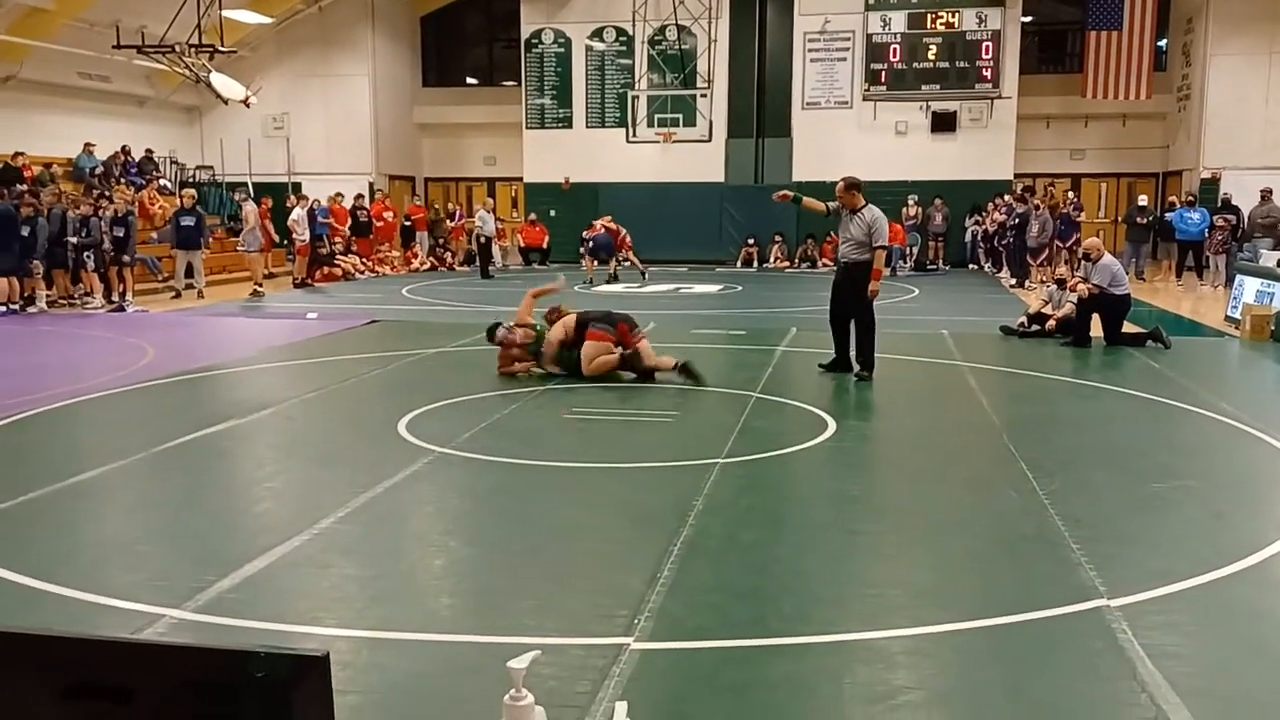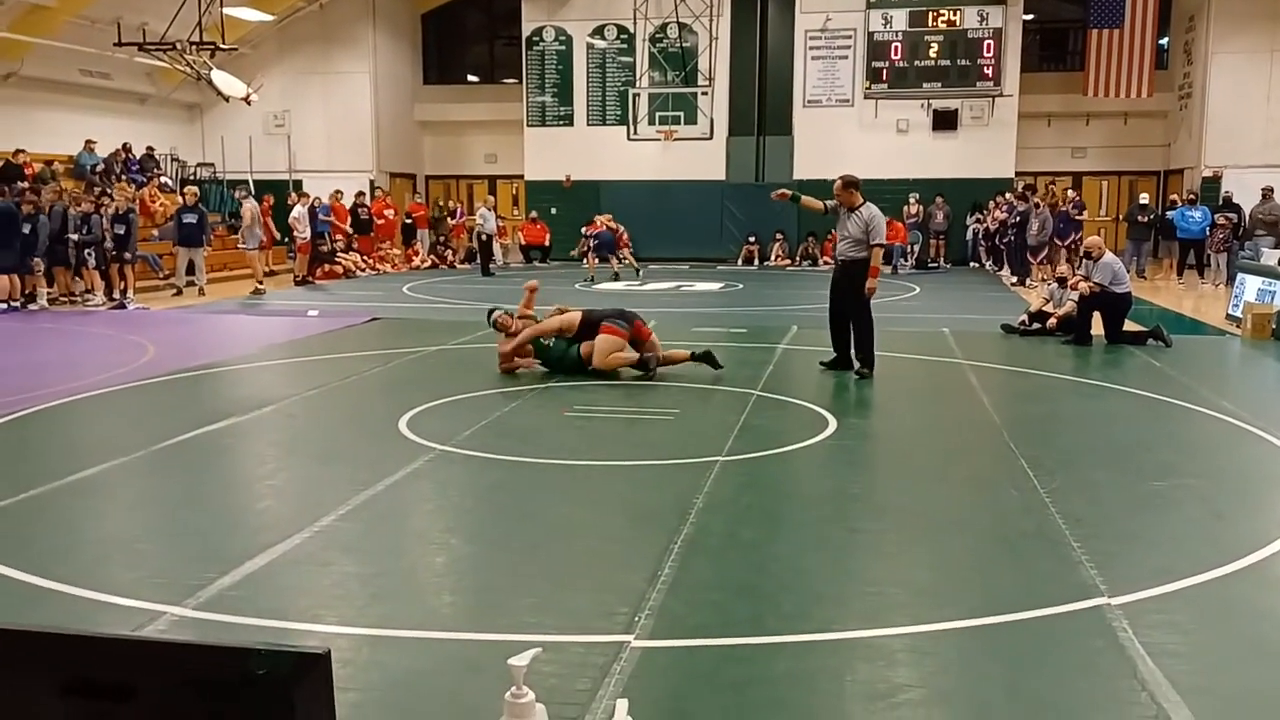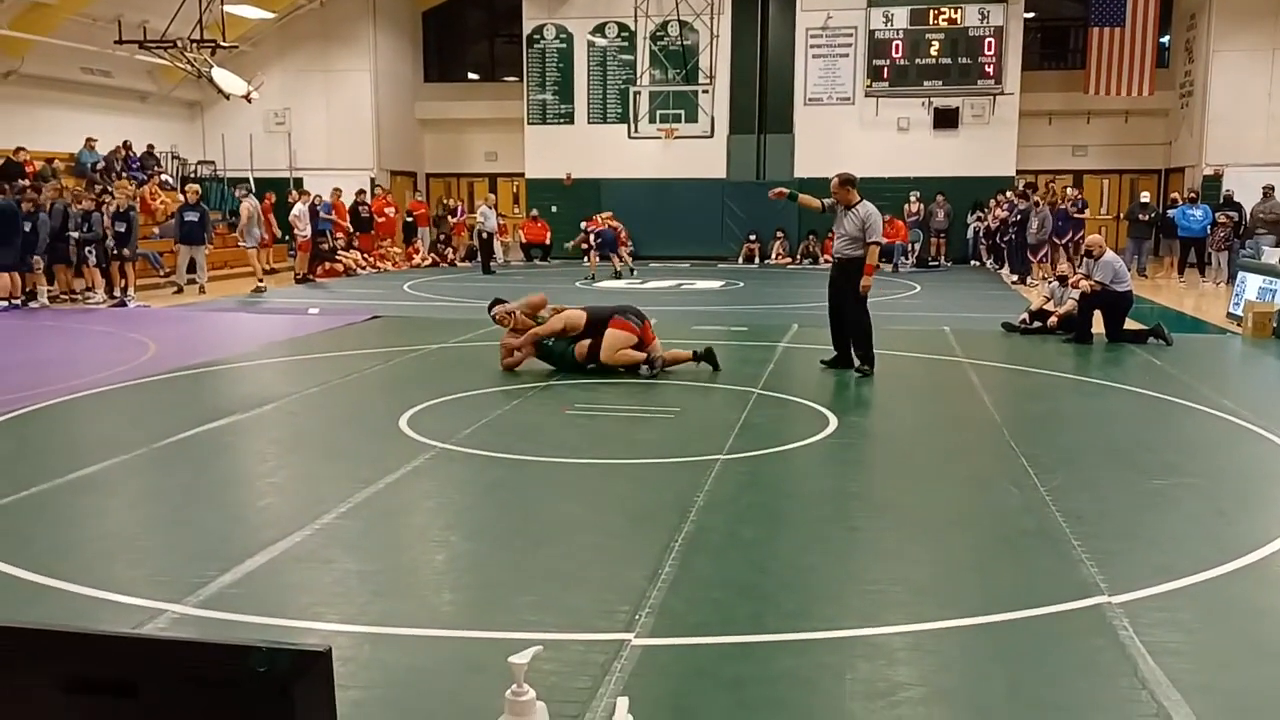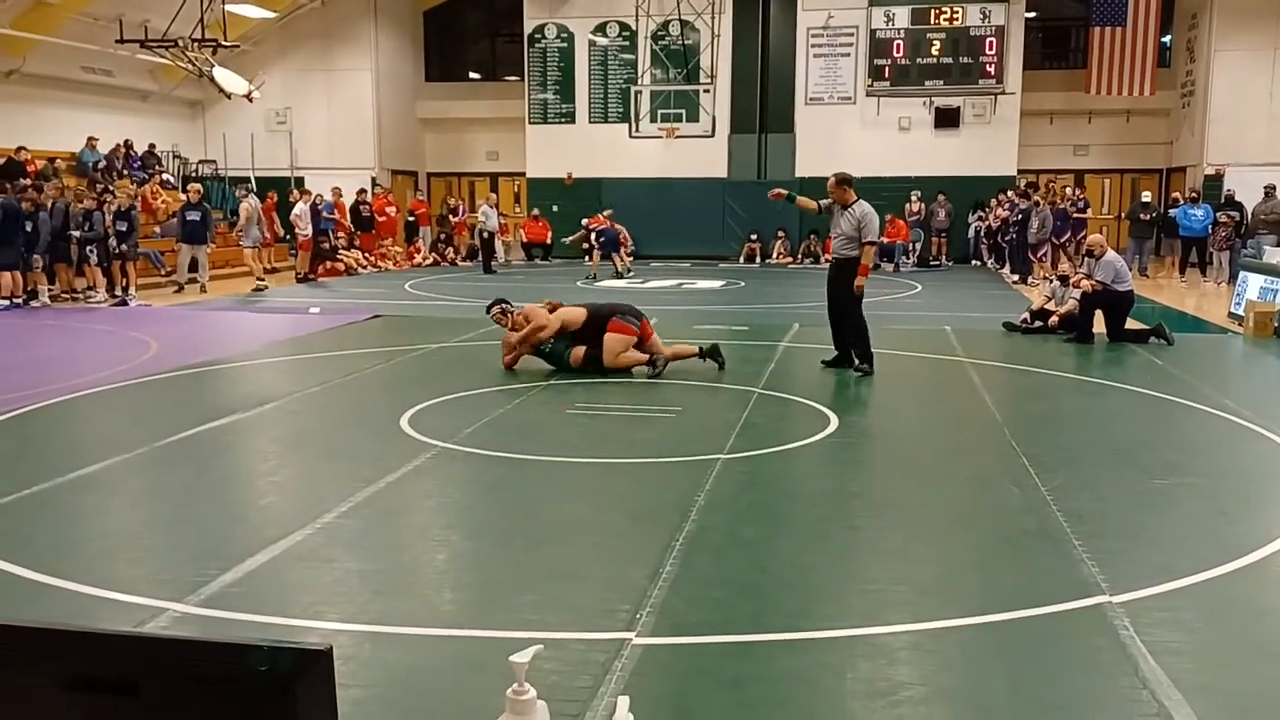
dt=0.1s
person 1, frame 1
left shoulder: (558, 326)
right shoulder: (574, 317)
left elbow: (552, 341)
left wrist: (549, 364)
left hip: (602, 324)
right hip: (626, 321)
left knee: (589, 370)
right knee: (652, 360)
left ankle: (626, 357)
right ankle: (679, 366)
person 1, frame 2
left shoulder: (560, 321)
right shoulder: (571, 316)
left elbow: (532, 330)
left wrist: (511, 346)
left hip: (618, 322)
right hip: (631, 319)
left knee: (601, 364)
right knee: (660, 358)
left ankle: (642, 358)
right ankle: (699, 355)
person 1, frame 3
left shoulder: (561, 320)
right shoulder: (571, 315)
left elbow: (536, 333)
left wrist: (517, 343)
left hip: (625, 318)
right hip: (635, 318)
left knee: (608, 358)
right knee: (661, 359)
left ankle: (648, 359)
right ankle: (700, 354)
person 1, frame 4
left shoulder: (560, 317)
right shoulder: (563, 312)
left elbow: (543, 335)
left wrist: (518, 340)
left hip: (622, 319)
right hip: (630, 316)
left knee: (612, 360)
right knee: (664, 353)
left ankle: (651, 360)
right ankle: (706, 351)
person 2, frame 1
left shoulder: (875, 217)
right shoulder: (842, 209)
left elbow: (880, 250)
right elbow: (819, 207)
left wrist: (875, 280)
right wrist: (794, 197)
left hip: (861, 272)
right hip: (843, 270)
left knee: (863, 320)
right knee: (837, 317)
left ankle: (866, 366)
right ankle: (842, 360)
person 2, frame 2
left shoulder: (872, 215)
right shoulder: (840, 208)
left elbow: (877, 248)
right elbow: (818, 205)
left wrist: (873, 278)
right wrist: (792, 196)
left hip: (859, 270)
right hip: (841, 269)
left knee: (861, 317)
right knee: (837, 316)
left ankle: (866, 363)
right ankle: (843, 358)
person 2, frame 3
left shoulder: (869, 212)
right shoulder: (837, 206)
left elbow: (874, 246)
right elbow: (815, 204)
left wrist: (868, 275)
right wrist: (790, 195)
left hip: (856, 268)
right hip: (838, 266)
left knee: (857, 314)
right knee: (836, 314)
left ankle: (866, 361)
right ankle: (843, 356)
person 2, frame 4
left shoulder: (865, 212)
right shoulder: (834, 206)
left elbow: (869, 246)
right elbow: (812, 205)
left wrist: (863, 275)
right wrist: (788, 195)
left hip: (853, 268)
right hip: (836, 266)
left knee: (853, 313)
right knee: (835, 313)
left ankle: (865, 360)
right ankle: (844, 356)
